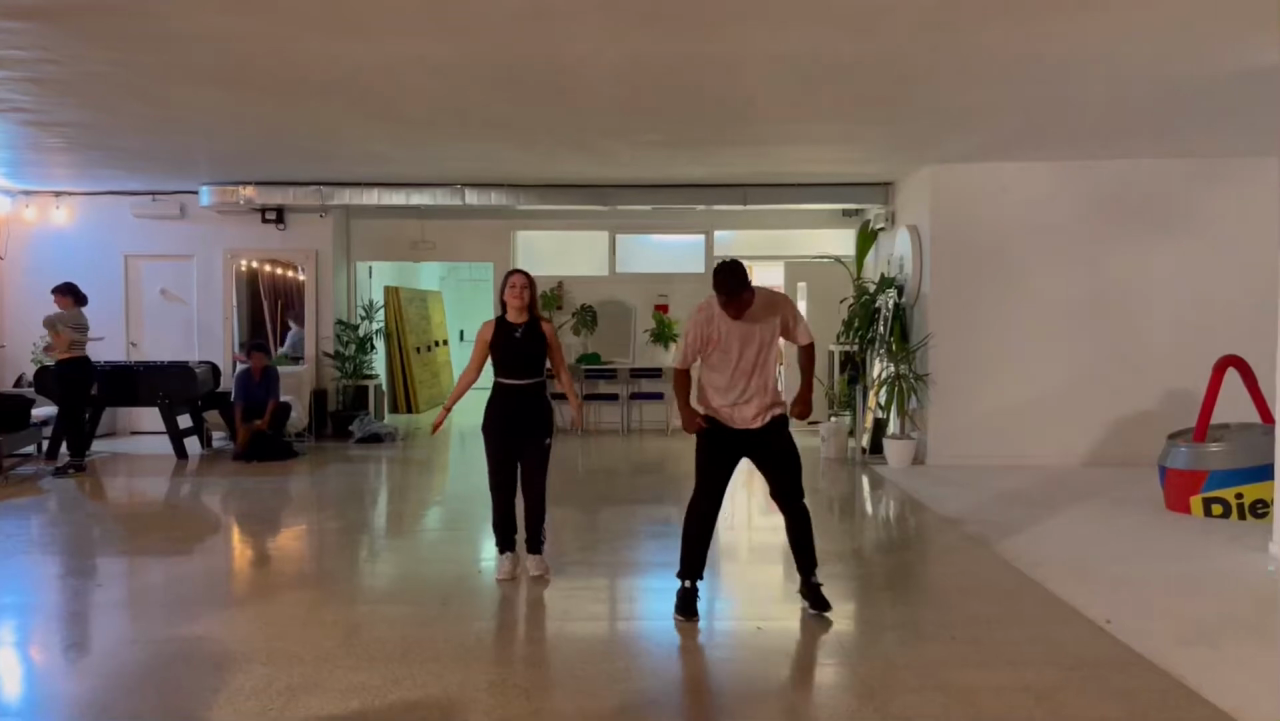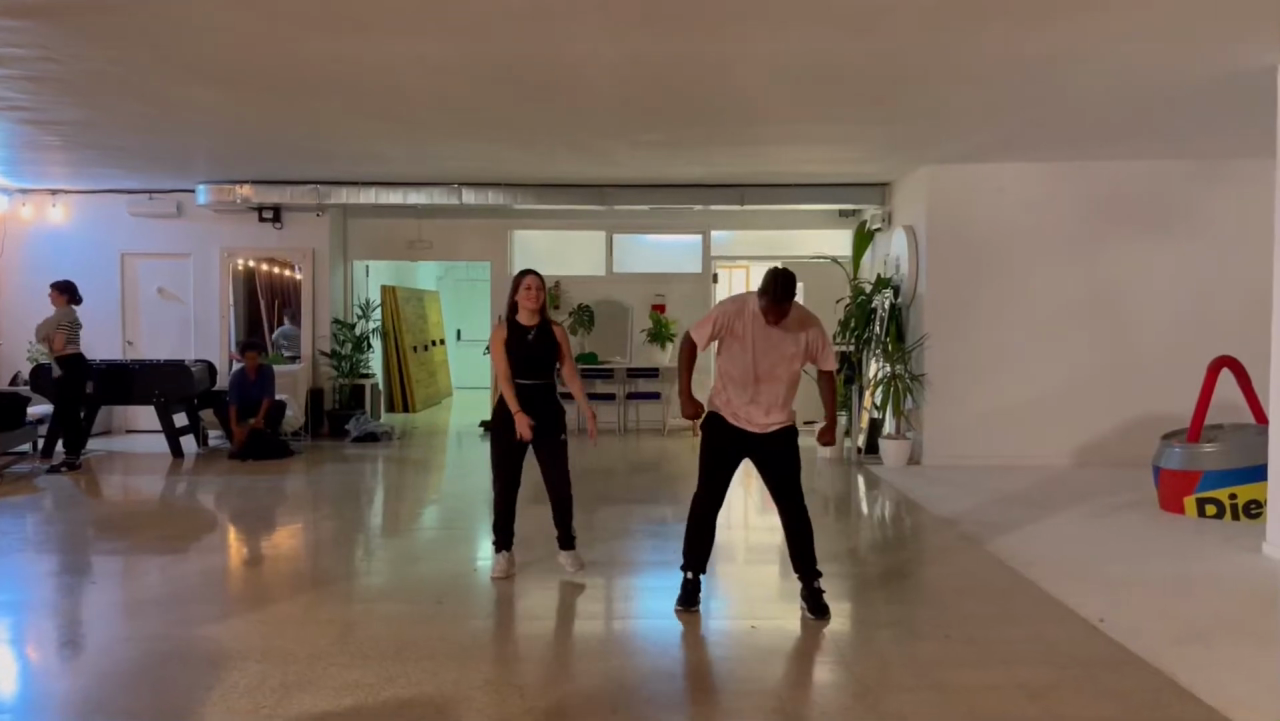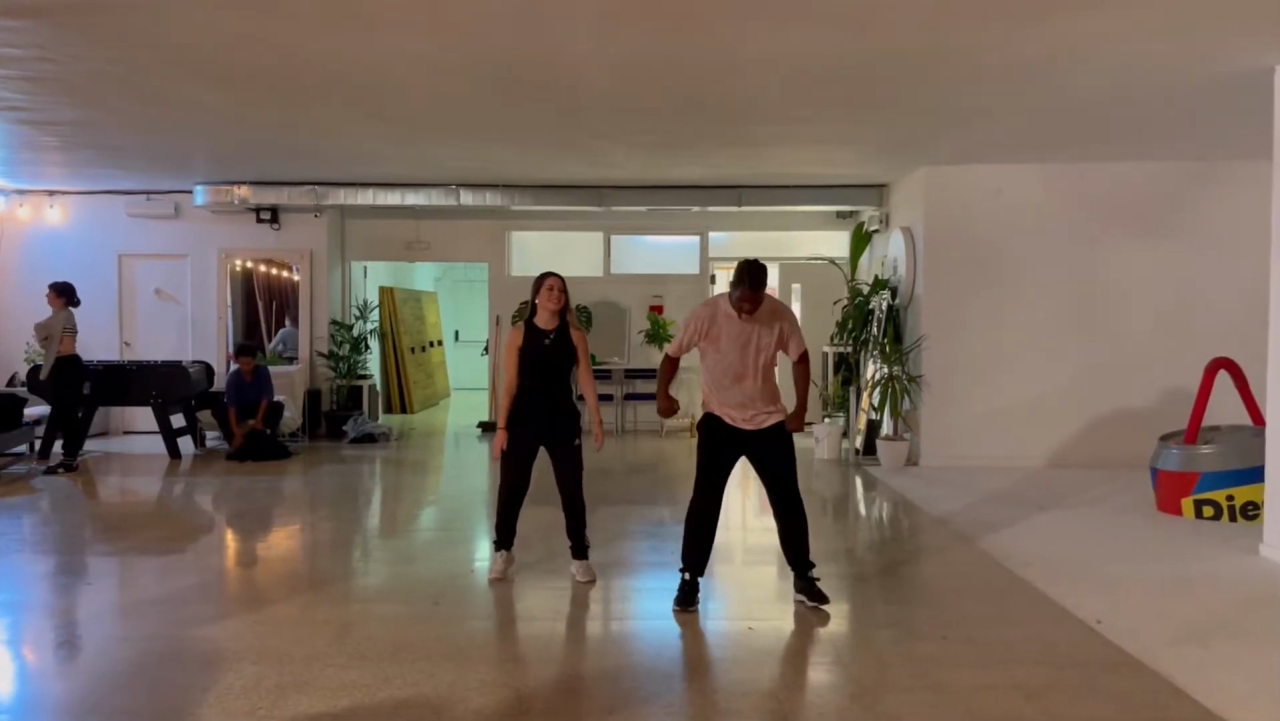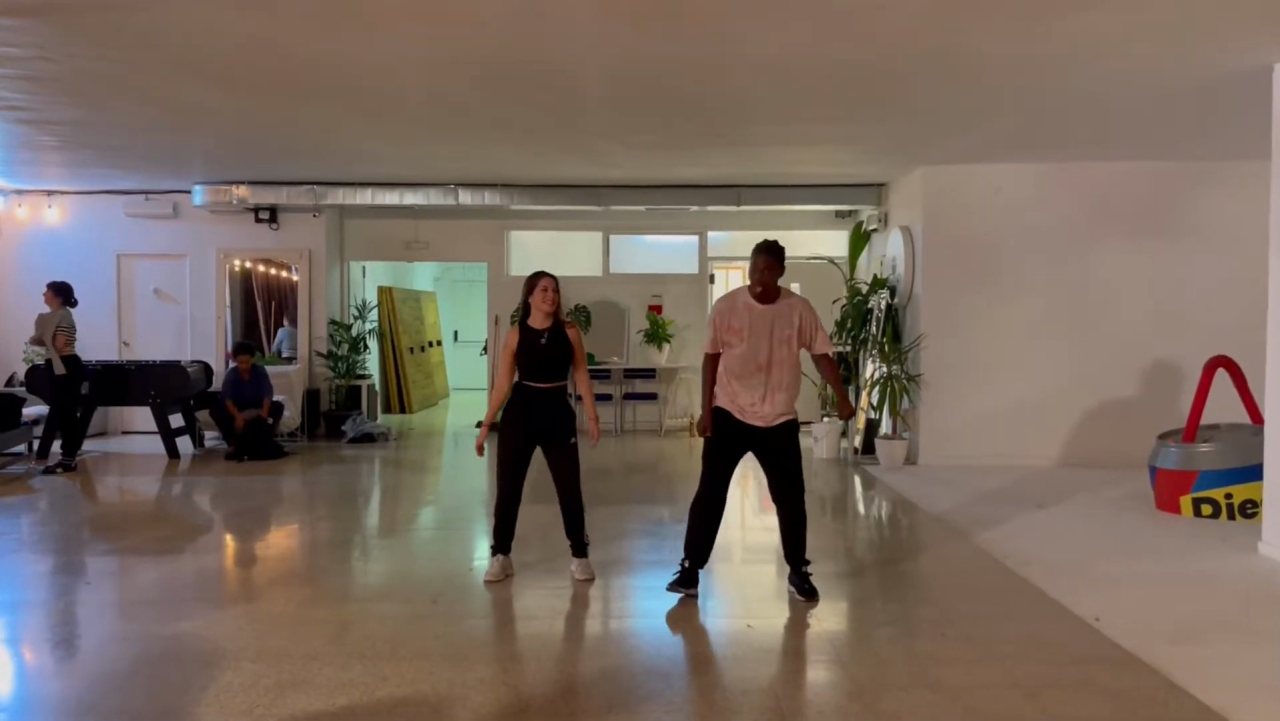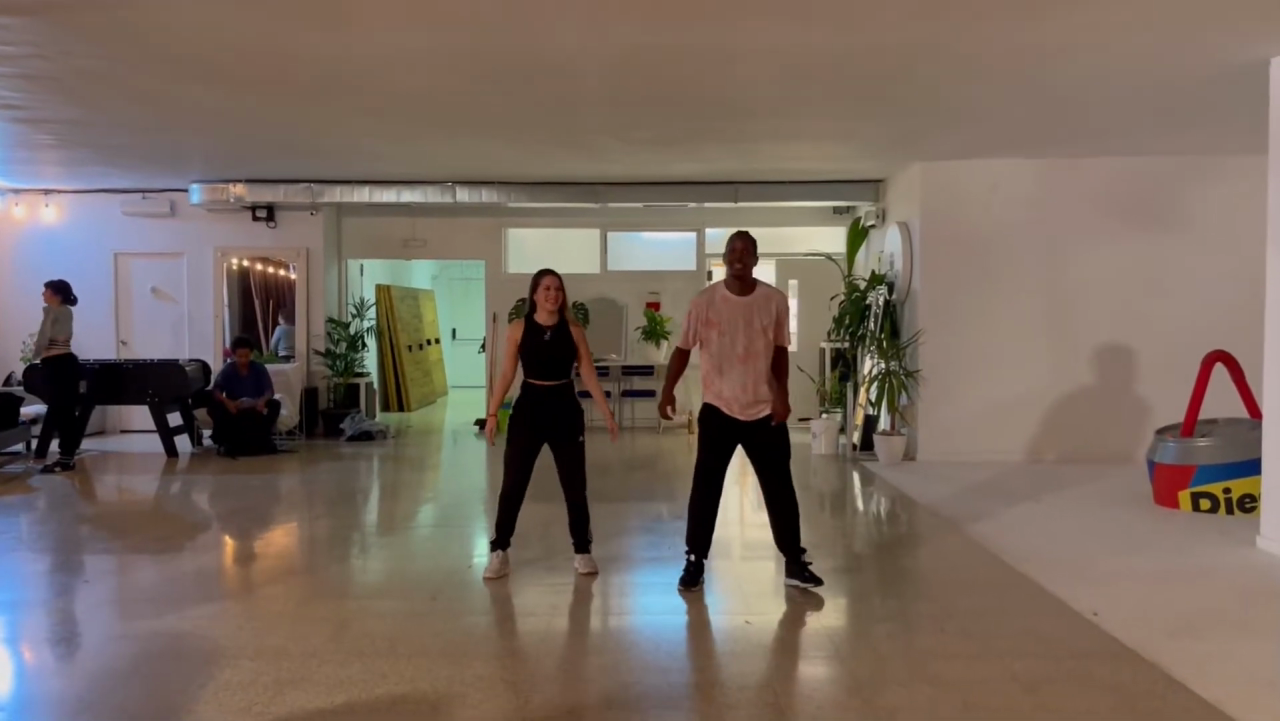
dt=0.4s
person 1, frame 1
left shoulder: (778, 306)
right shoulder: (703, 317)
left elbow: (805, 344)
right elbow: (682, 368)
left wrist: (806, 392)
right wrist: (684, 407)
left hip: (768, 419)
right hip: (718, 423)
left knee: (791, 499)
right knee: (704, 503)
left ankle: (809, 578)
right ankle: (688, 584)
person 1, frame 2
left shoulder: (808, 325)
right shoulder: (732, 309)
left elbow: (826, 370)
right elbow: (690, 341)
left wrist: (831, 422)
right wrist: (685, 395)
left hip: (777, 428)
right hip: (725, 420)
left knee: (793, 506)
right knee: (706, 500)
left ankle: (810, 585)
right ankle: (691, 577)
person 1, frame 3
left shoulder: (780, 315)
right shoulder: (706, 314)
left elbow: (799, 358)
right elbow: (672, 355)
left wrist: (800, 408)
right wrist: (662, 393)
left hip: (769, 422)
right hip: (719, 421)
left knee: (788, 500)
right knee: (704, 501)
left ankle: (803, 576)
right ankle: (689, 578)
person 1, frame 4
left shoulder: (799, 309)
right shoulder: (726, 306)
left elbow: (822, 355)
right elbow: (712, 356)
left wrist: (841, 396)
right wrist: (706, 409)
left hip: (779, 421)
right hip: (729, 415)
left knee: (792, 498)
right knee: (710, 493)
left ankle: (798, 571)
right ankle: (690, 568)
person 1, frame 5
left shoulder: (775, 300)
right shoulder: (705, 301)
left elbow: (780, 351)
right elbow: (683, 349)
left wrist: (783, 395)
right wrist: (667, 390)
left hip: (764, 412)
right hip: (718, 410)
left knee: (780, 489)
right knee: (705, 489)
left ankle: (794, 562)
right ankle: (695, 561)
person 2, frame 1
left shoulder: (544, 328)
right shoulder: (490, 329)
left elbow: (560, 369)
right elbow: (472, 371)
left wrist: (574, 403)
right wrist: (446, 408)
left hip: (536, 410)
right hip: (501, 410)
left knee: (534, 486)
right knee: (502, 487)
left ankle: (534, 552)
right ankle: (506, 552)
person 2, frame 2
left shoulder: (555, 331)
right shoulder: (502, 331)
left elbow: (570, 374)
right elbow: (503, 377)
left wrist: (588, 412)
right wrist: (516, 414)
left hip: (548, 410)
right hip: (511, 411)
left knee: (559, 483)
right knee: (505, 485)
left ankle: (567, 547)
right ankle: (503, 551)
person 2, frame 3
left shoulder: (574, 335)
right shoulder: (519, 333)
left elbow: (585, 379)
right elbow: (510, 383)
left wrist: (596, 420)
right wrist: (501, 426)
left hip: (563, 415)
right hip: (524, 414)
left knee: (572, 488)
right knee: (511, 486)
left ankle: (579, 557)
right ankle: (503, 551)
person 2, frame 4
left shoulder: (569, 332)
right shoulder: (515, 335)
left elbow: (581, 376)
right elbow: (503, 383)
left wrist: (592, 417)
right wrist: (486, 424)
left hip: (558, 412)
right hip: (521, 412)
left knee: (569, 488)
right knee: (508, 487)
left ankle: (579, 556)
right ankle: (501, 556)
person 2, frame 5
left shoulder: (573, 330)
right shoulder: (519, 328)
left elbow: (589, 373)
right elbow: (507, 374)
left wrist: (607, 413)
right wrist: (492, 413)
left hip: (565, 409)
right hip: (528, 408)
left knee: (575, 485)
right knee: (513, 482)
left ankle: (582, 551)
right ankle: (499, 552)
person 3, frame 1
left shoulder: (70, 318)
right shoulder: (76, 316)
left elbow: (63, 346)
left wrist: (51, 329)
right wrist: (54, 348)
left hip: (72, 368)
right hip: (75, 368)
left knee: (70, 414)
right knee: (73, 414)
left ankle: (77, 462)
right ankle: (77, 458)
person 3, frame 2
left shoulder: (64, 315)
right shoulder: (67, 313)
left elbow: (58, 345)
left wrist: (45, 340)
right wrist: (48, 339)
left hip: (69, 366)
right hip: (71, 365)
left knee: (66, 412)
right knee: (69, 412)
left ankle: (72, 459)
right ankle: (73, 457)
person 3, frame 3
left shoulder: (65, 317)
right shoulder: (57, 316)
left elbow: (66, 348)
left wrist: (46, 342)
right wrist: (44, 339)
left hip: (67, 368)
right hip: (61, 368)
left knee: (66, 414)
right knee: (62, 413)
left ankle: (70, 460)
right ankle: (69, 458)
person 3, frame 4
left shoulder: (62, 316)
right shoulder: (54, 315)
left elbow: (59, 345)
left wrist: (43, 340)
right wrist: (39, 340)
left hip: (67, 368)
right hip: (59, 368)
left knee: (65, 413)
right knee: (61, 413)
left ankle: (68, 460)
right ankle: (68, 458)
person 3, frame 5
left shoulder: (63, 312)
right shoulder: (55, 312)
left elbow: (60, 337)
right wrist: (40, 343)
left hip: (62, 365)
right hip: (57, 366)
left knee: (63, 412)
right knee: (60, 412)
left ankle: (66, 459)
right ankle: (66, 457)
